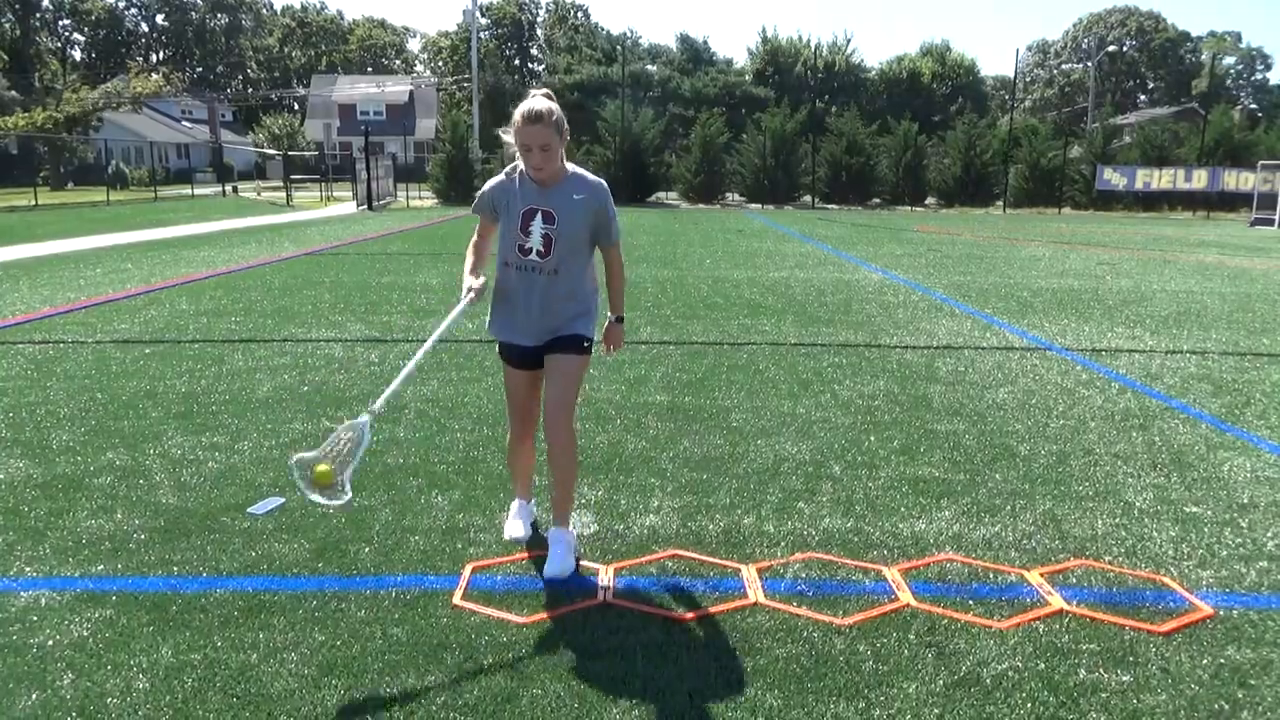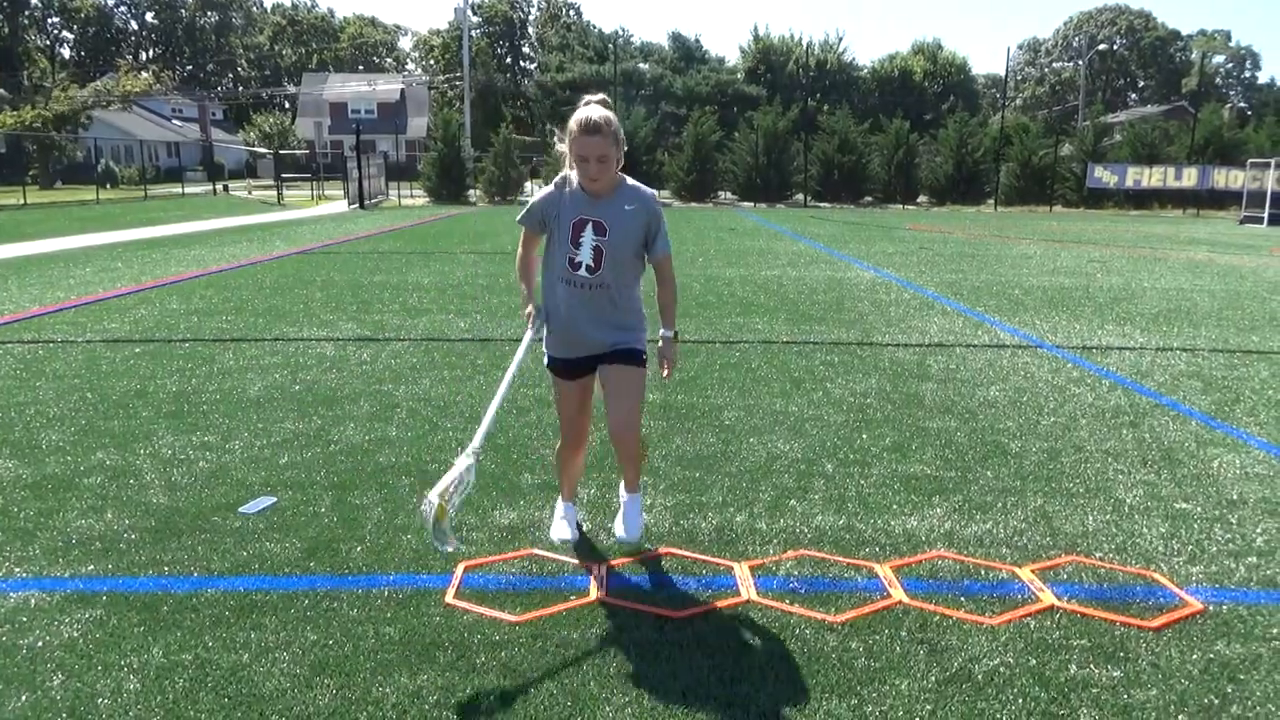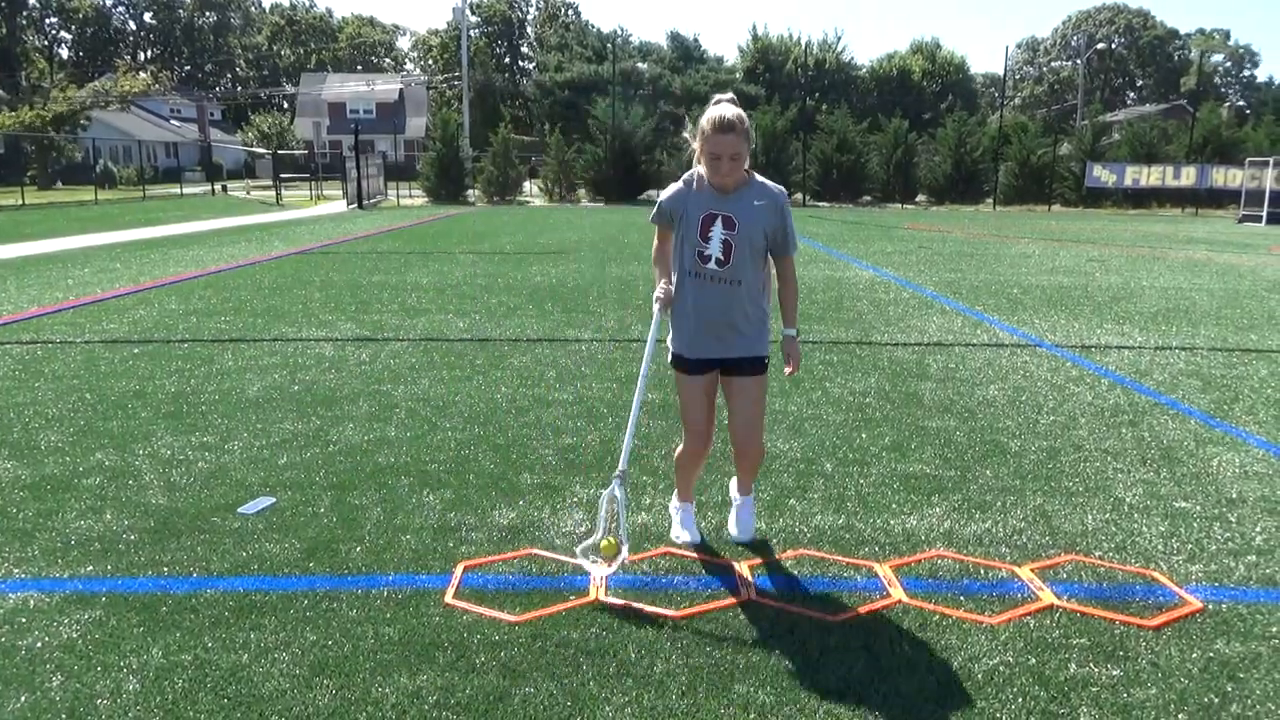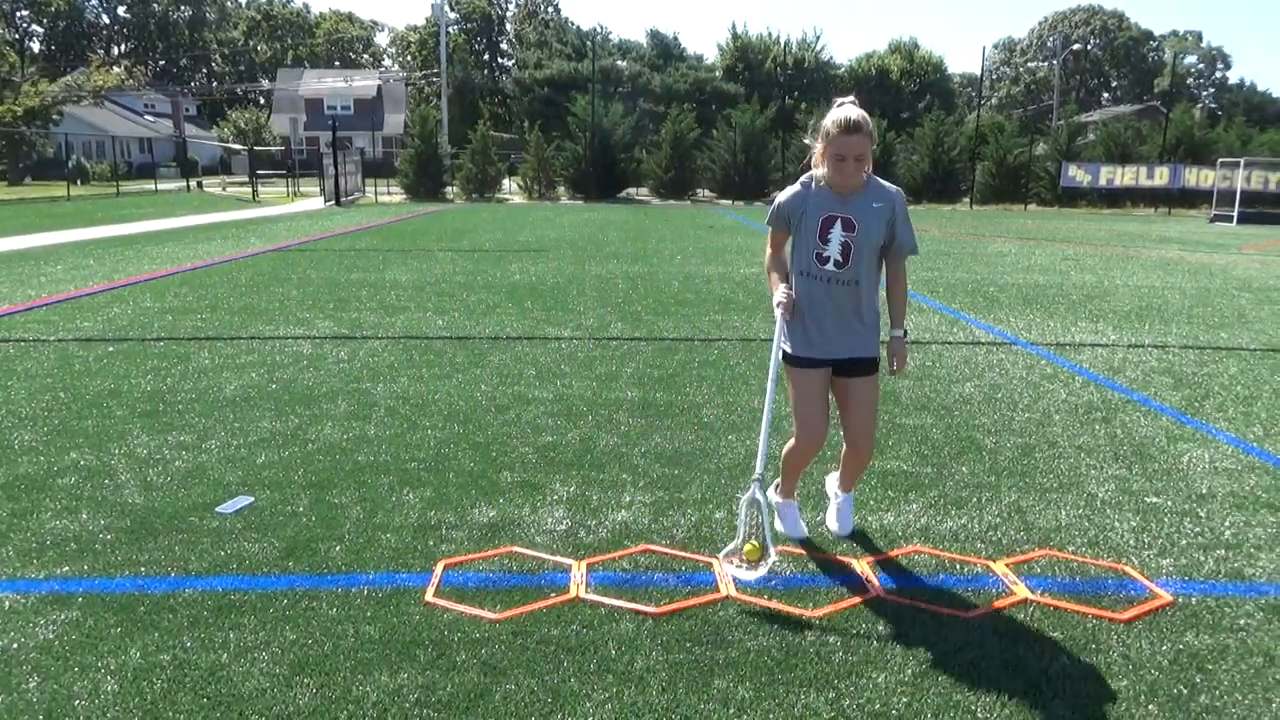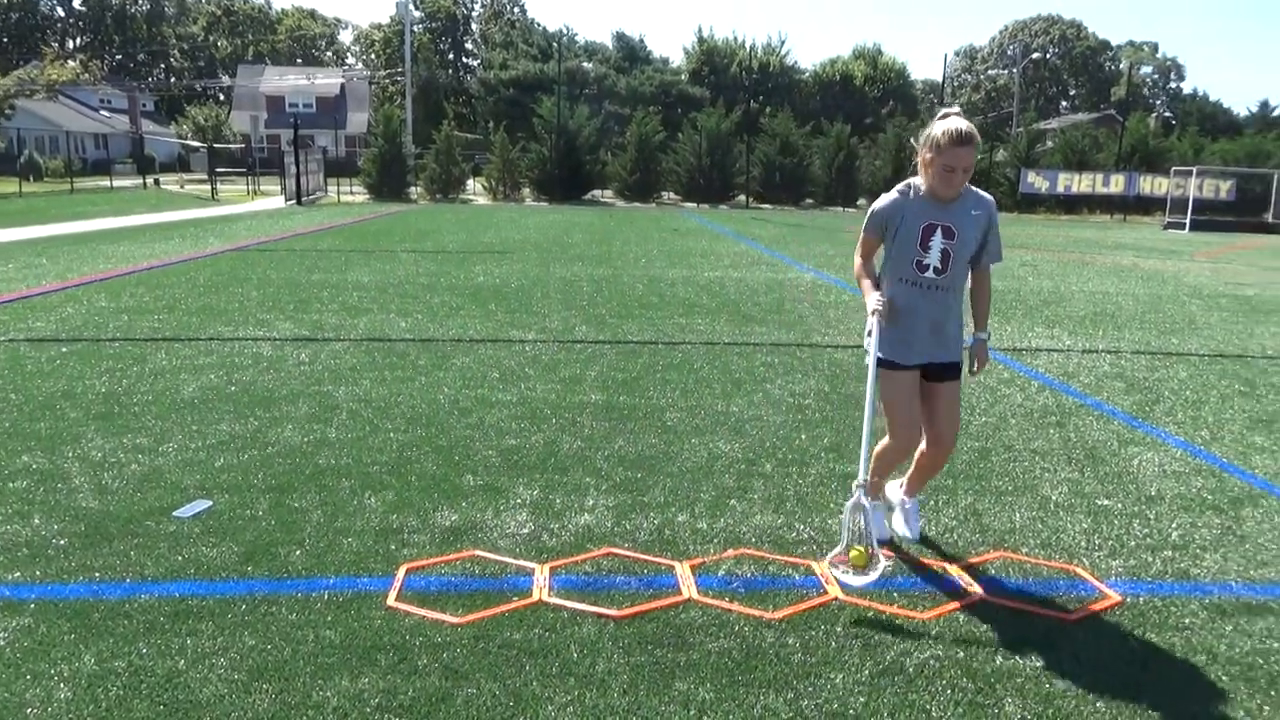
dt=0.7s
person 1, frame 1
left shoulder: (592, 192)
right shoulder: (501, 189)
left elbow: (612, 258)
right elbow: (482, 240)
left wrist: (616, 317)
right wrist: (472, 276)
left hip: (571, 324)
right hip: (515, 326)
left knee: (558, 424)
right knee: (521, 427)
left ankle: (562, 531)
right ankle: (521, 502)
person 1, frame 2
left shoulder: (643, 203)
right shoulder: (550, 200)
left elbow: (664, 271)
right elbow: (527, 251)
left wrist: (669, 334)
right wrist: (529, 298)
left hip: (623, 334)
right hip: (566, 336)
left knee: (625, 433)
right knee: (573, 436)
left ankle: (630, 491)
right ankle: (566, 504)
person 1, frame 3
left shoulder: (771, 199)
right shoulder: (678, 196)
left elbow: (785, 270)
right elbow: (661, 244)
left wrist: (790, 333)
right wrist: (663, 282)
left hip: (748, 339)
right hip: (692, 336)
left knee: (748, 441)
right knee: (696, 441)
left ankle: (744, 492)
right ankle: (683, 502)
person 1, frame 4
left shoulder: (889, 200)
right shoulder: (795, 199)
left elbow: (896, 269)
right elbow: (774, 249)
left wrist: (898, 332)
right wrist: (778, 288)
left hip: (860, 340)
right hip: (805, 337)
left knee: (863, 439)
right knee: (811, 438)
left ankle: (842, 487)
right ankle: (782, 495)
person 1, frame 5
left shoulder: (982, 209)
right shoulder: (893, 205)
left elbow: (980, 275)
right elbow: (863, 256)
left wrist: (980, 335)
right wrist: (870, 294)
left hip: (944, 341)
right hip: (896, 337)
left knee: (943, 443)
right knee: (903, 438)
left ankle: (906, 493)
right ankle: (873, 495)
